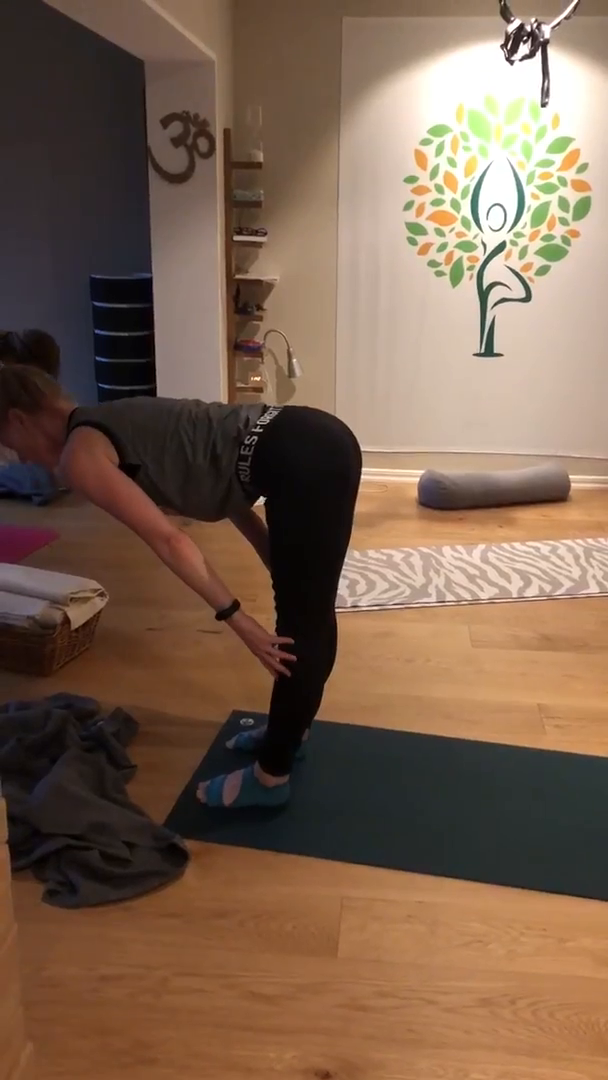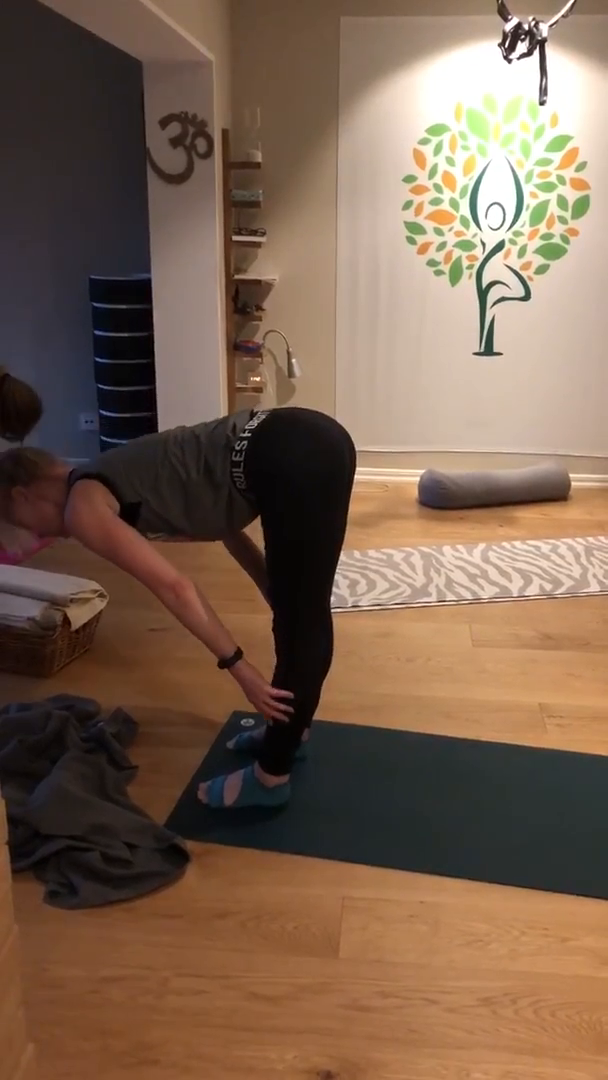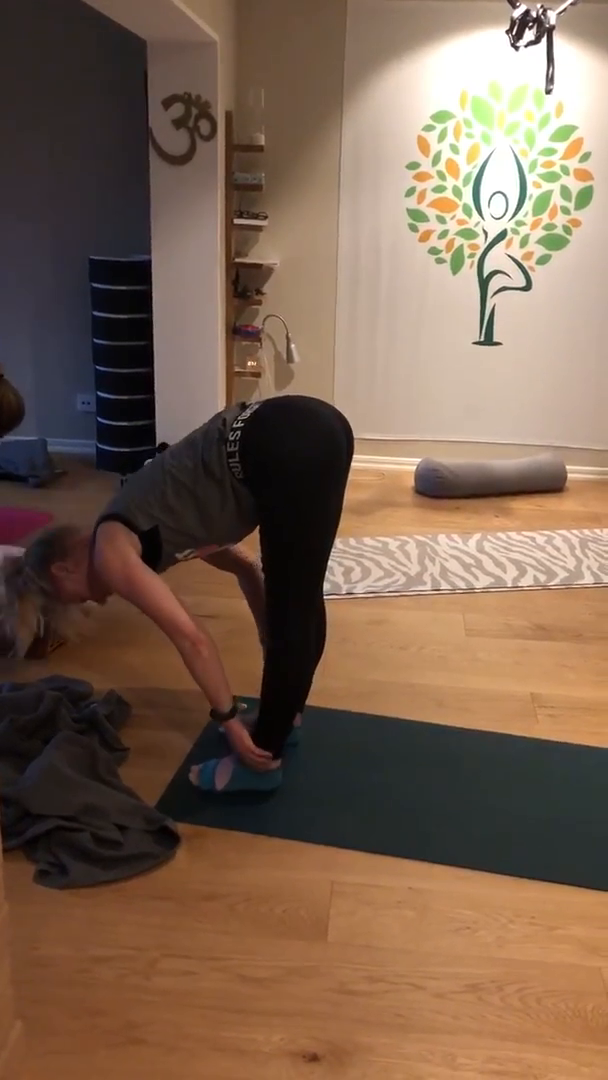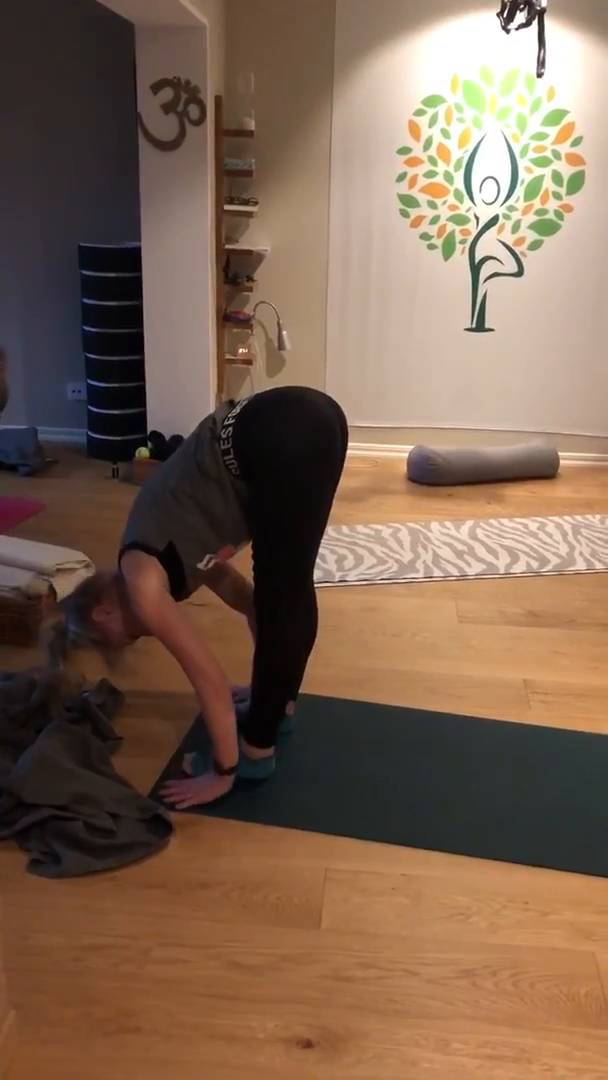
dt=1s
person 1, frame 1
left shoulder: (80, 455)
right shoulder: (113, 425)
left elbow: (168, 539)
left wrist: (235, 618)
right wrist: (284, 569)
left hip: (301, 462)
right hip: (318, 437)
left knee: (302, 627)
right knee: (306, 617)
left ankle: (271, 777)
right ankle: (290, 730)
person 1, frame 2
left shoulder: (83, 507)
right shoulder: (108, 482)
left elbow: (173, 587)
right elbow: (228, 530)
left wrist: (237, 666)
right wrist: (280, 599)
left hip: (292, 463)
right hip: (313, 439)
left knee: (300, 627)
right knee: (303, 617)
left ankle: (271, 777)
right ankle: (291, 729)
person 1, frame 3
left shoulder: (110, 553)
right shoulder: (137, 531)
left elbow: (191, 638)
right elbow: (247, 568)
left wrist: (230, 722)
right wrist: (274, 658)
left hip: (287, 447)
right hip: (315, 425)
left knee: (292, 614)
right knee: (299, 602)
left ankle: (264, 760)
right ankle: (285, 717)
person 1, frame 4
left shoulder: (139, 585)
right shoulder: (170, 559)
left elbow: (211, 680)
right elbow: (247, 599)
left wrist: (223, 773)
right wrist: (267, 685)
left hip: (282, 438)
right hip: (309, 415)
left knee: (280, 602)
right knee: (289, 590)
left ankle: (258, 750)
right ankle: (279, 704)
